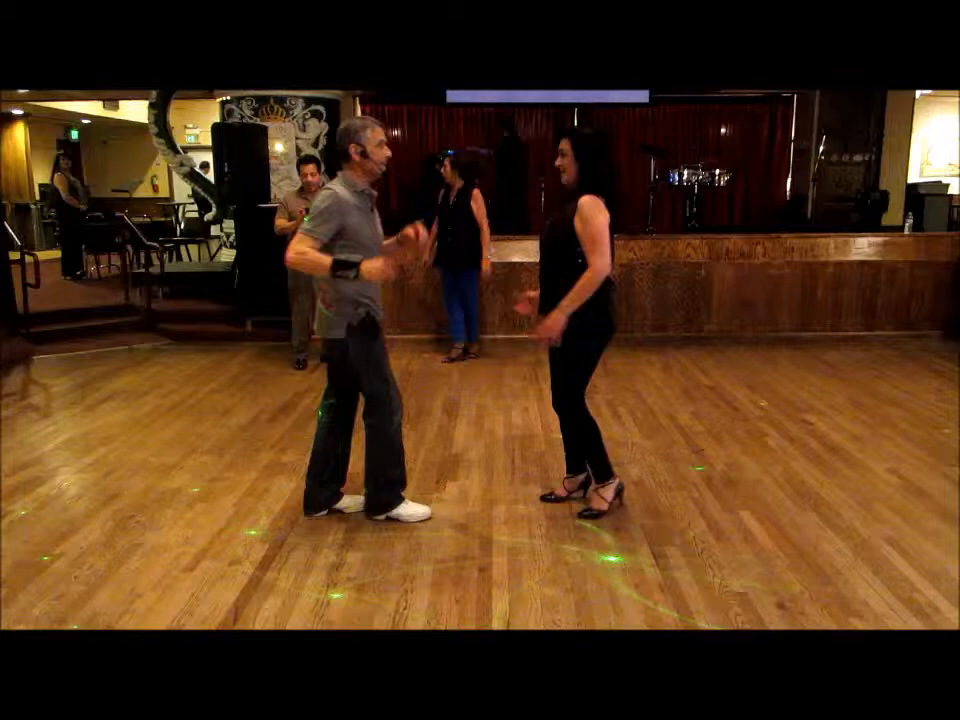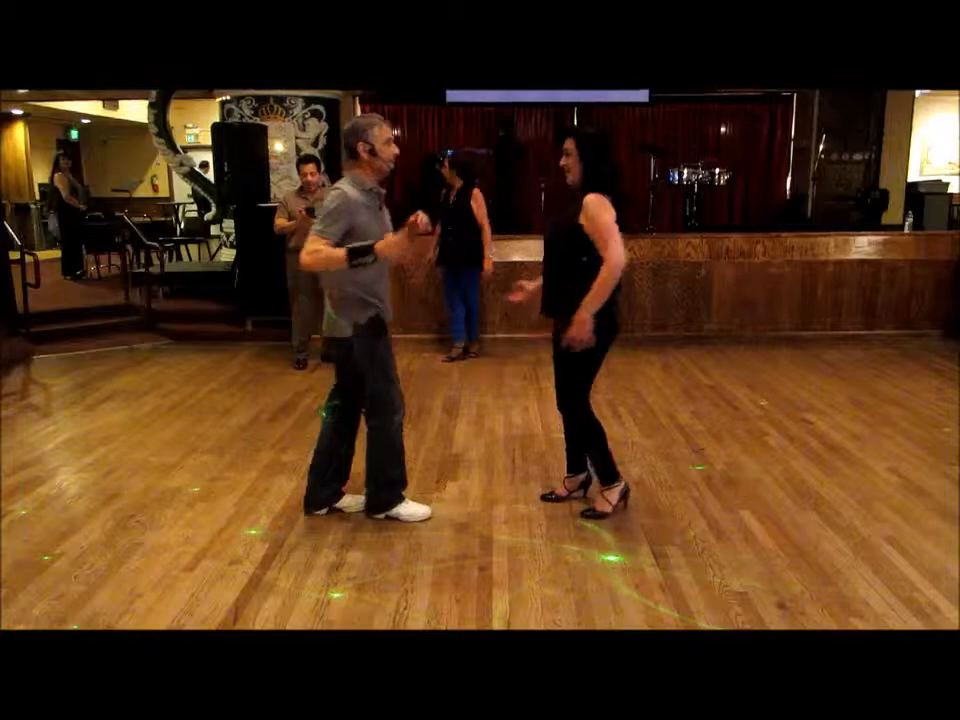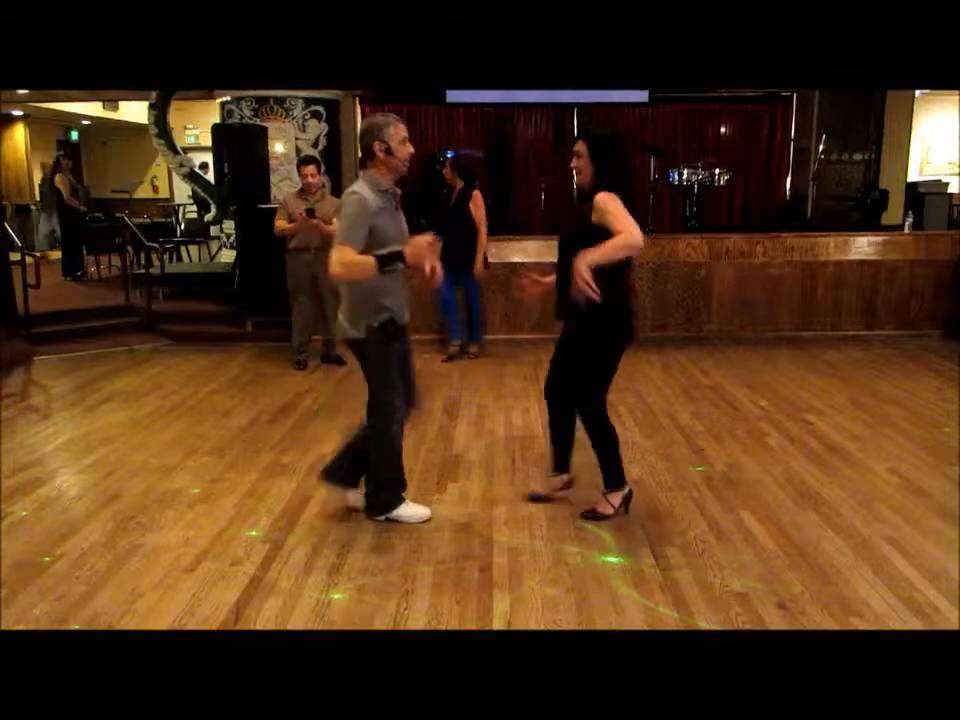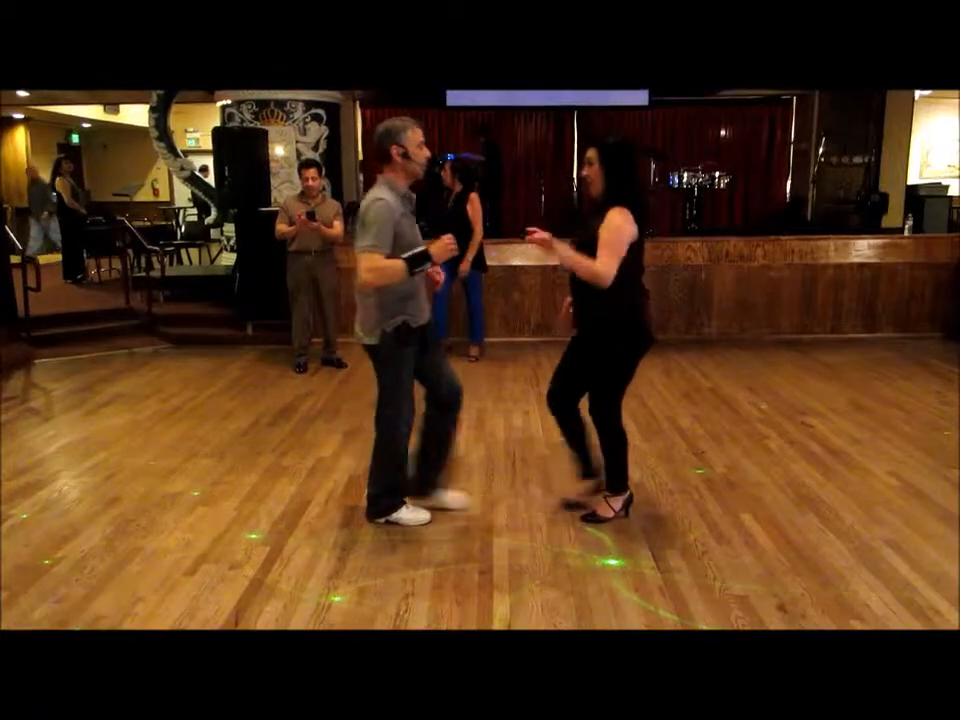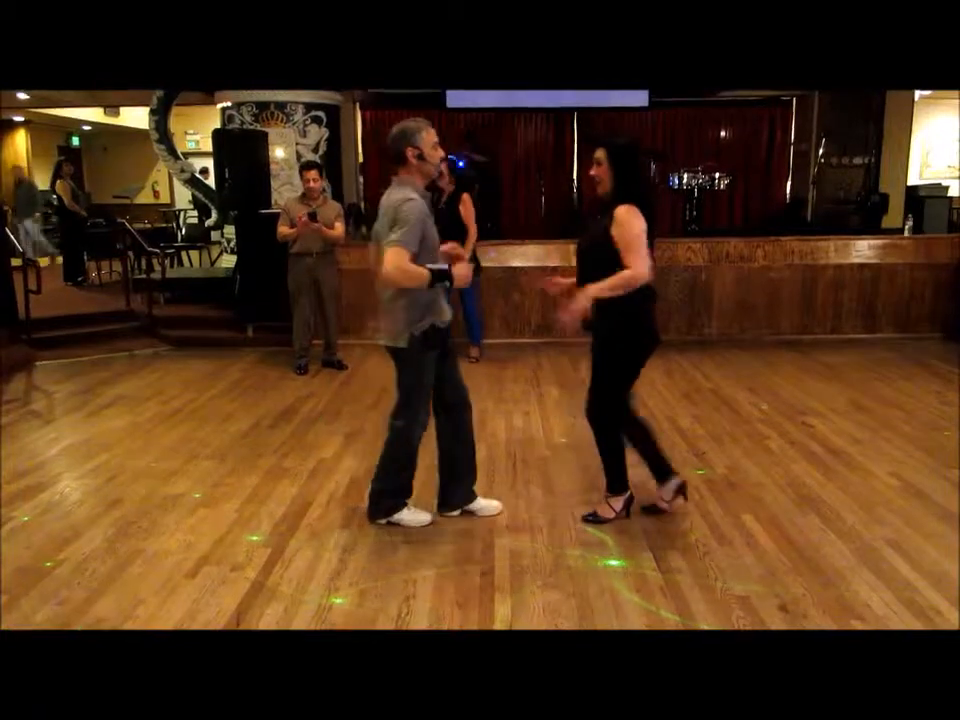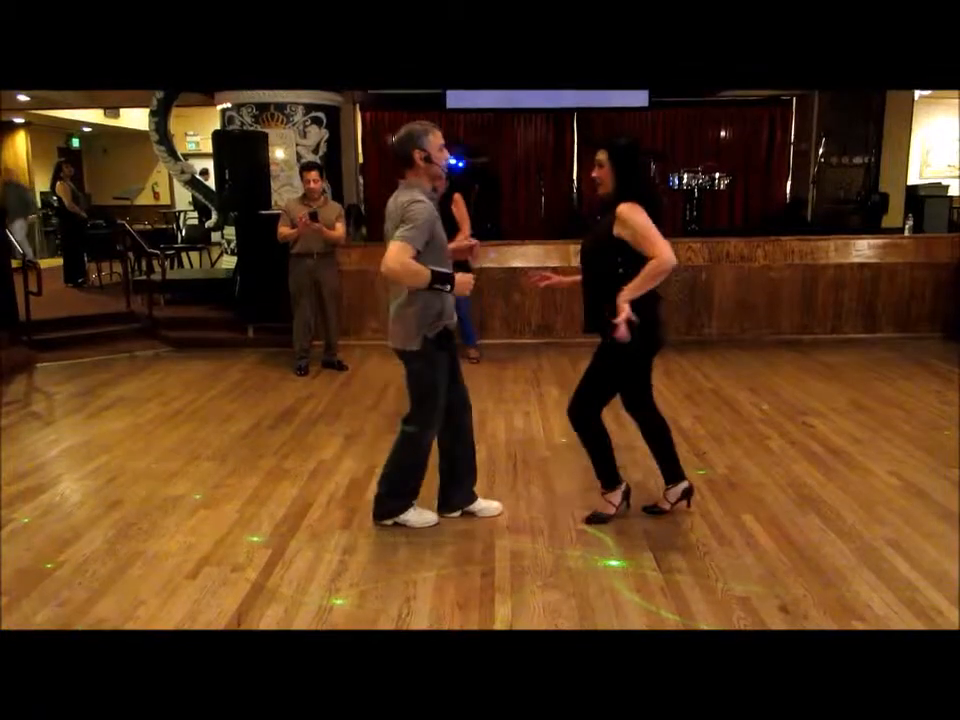
dt=0.2s
person 1, frame 1
left shoulder: (362, 198)
right shoulder: (334, 198)
right elbow: (295, 254)
left wrist: (403, 242)
right wrist: (357, 269)
left hip: (351, 320)
right hip: (349, 322)
left knee: (338, 406)
right knee: (385, 405)
left ankle: (322, 495)
right ankle: (385, 499)
person 1, frame 2
left shoulder: (372, 195)
right shoulder: (343, 198)
right elbow: (310, 257)
left wrist: (407, 234)
right wrist: (375, 250)
left hip: (364, 318)
right hip: (357, 321)
left knee: (345, 407)
right knee: (386, 406)
left ankle: (322, 496)
right ankle: (384, 499)
person 1, frame 3
left shoulder: (388, 196)
right shoulder: (360, 200)
right elbow: (340, 267)
left wrist: (419, 258)
right wrist: (402, 256)
left hip: (390, 320)
right hip: (371, 324)
left knee: (396, 402)
right knee: (390, 408)
left ankle: (345, 470)
right ankle: (384, 501)
person 1, frame 4
left shoulder: (399, 198)
right shoulder: (382, 204)
right elbow: (368, 273)
left wrist: (425, 268)
right wrist: (427, 257)
left hip: (412, 322)
right hip: (388, 328)
left knee: (446, 393)
right knee: (396, 413)
left ankle: (424, 483)
right ankle: (386, 504)
person 1, frame 5
left shoulder: (398, 198)
right shoulder: (410, 205)
left elbow: (390, 256)
right elbow: (391, 271)
left wrist: (438, 255)
right wrist: (447, 276)
left hip: (428, 324)
right hip: (413, 329)
left knee: (455, 406)
right knee: (412, 416)
left ankle: (458, 495)
right ankle: (387, 504)
person 1, frame 6
left shoulder: (408, 200)
right shoulder: (419, 207)
right elbow: (392, 265)
left wrist: (452, 251)
right wrist: (448, 281)
left hip: (434, 328)
right hip: (421, 332)
left knee: (456, 409)
right knee: (424, 419)
left ankle: (458, 497)
right ankle: (392, 505)
person 2, frame 1
left shoulder: (589, 204)
right shoulder: (575, 204)
left elbow: (599, 268)
left wrist: (560, 313)
right wrist: (542, 296)
left hip: (583, 322)
right hip: (569, 319)
left knee: (569, 400)
right knee: (564, 400)
left ankle: (607, 481)
right ankle: (577, 476)
person 2, frame 2
left shoulder: (594, 202)
right shoulder: (580, 204)
left elbow: (615, 259)
left wrist: (586, 312)
right wrist: (536, 286)
left hip: (587, 322)
right hip: (570, 319)
left knee: (575, 401)
right knee: (567, 399)
left ankle: (613, 485)
right ankle: (577, 476)
person 2, frame 3
left shoulder: (606, 200)
right shoulder: (591, 203)
left elbow: (634, 239)
left wrist: (585, 260)
right wrist: (552, 281)
left hip: (605, 324)
right hip: (583, 320)
left knee: (590, 404)
right knee: (557, 392)
left ankle: (617, 491)
right ankle: (559, 475)
person 2, frame 4
left shoulder: (618, 216)
right shoulder: (601, 213)
left elbow: (603, 274)
left wrist: (556, 248)
right wrist: (578, 298)
left hip: (621, 333)
right hip: (596, 330)
left knee: (604, 410)
right knee: (559, 398)
left ankle: (617, 493)
right ankle: (590, 476)
person 2, frame 5
left shoulder: (626, 214)
right shoulder: (611, 214)
left elbow: (639, 273)
left wrist: (588, 294)
right wrist: (574, 285)
left hip: (625, 331)
right hip: (613, 330)
left knee: (601, 412)
right knee: (616, 410)
left ankle: (618, 495)
right ankle: (667, 481)
person 2, frame 6
left shoulder: (628, 212)
right shoulder: (613, 215)
left elbow: (666, 259)
left wrist: (626, 297)
right wrist: (565, 281)
left hip: (630, 333)
right hip: (628, 331)
left knee: (581, 408)
right knee: (641, 406)
left ankle: (614, 490)
right ankle: (676, 484)
person 3, frame 1
right shoulder: (289, 199)
right elbow: (278, 227)
right wrist: (297, 223)
left knee: (328, 303)
right knee: (300, 305)
right ankle: (300, 352)
person 3, frame 2
right shoulder: (288, 199)
right elbow: (278, 226)
right wrist: (297, 222)
right hip: (298, 256)
right knee: (301, 304)
right ankle: (300, 352)
person 3, frame 3
left shoulder: (332, 202)
right shoulder: (288, 201)
left elbow: (338, 232)
right elbow: (278, 229)
left wrist: (320, 226)
right wrist: (296, 225)
left hip: (324, 257)
right hip: (298, 257)
left knee: (329, 304)
right knee: (301, 306)
left ankle: (330, 351)
right ankle: (301, 353)
person 3, frame 4
left shoulder: (333, 206)
right shoulder: (289, 204)
left elbow: (339, 236)
right elbow: (279, 232)
left wrist: (320, 229)
right wrist: (296, 228)
left hip: (325, 260)
right hip: (298, 260)
left knee: (329, 307)
right knee: (301, 309)
left ankle: (330, 353)
right ankle: (300, 356)
person 3, frame 5
left shoulder: (334, 207)
right shoulder: (290, 205)
left elbow: (340, 237)
right elbow: (280, 235)
left wrist: (321, 230)
right wrist: (298, 230)
left hip: (326, 261)
right hip: (299, 262)
left knee: (330, 309)
right knee: (302, 311)
left ankle: (330, 355)
right ankle: (301, 358)
person 3, frame 6
left shoulder: (335, 208)
right shoulder: (291, 207)
left elbow: (341, 238)
right elbow: (281, 236)
left wrist: (323, 231)
right wrist: (298, 230)
left hip: (327, 262)
right hip: (301, 263)
left knee: (330, 310)
right knee: (303, 312)
left ankle: (331, 356)
right ankle: (302, 359)
person 4, frame 1
left shoulder: (473, 194)
right shoulder: (444, 193)
left elbow: (484, 228)
right elbow: (437, 223)
left wrist: (485, 257)
right wrist: (429, 249)
left hip: (467, 256)
right hip: (447, 255)
left knee: (468, 299)
right knee: (451, 300)
left ankle: (472, 342)
right ankle: (458, 345)
person 4, frame 2
left shoulder: (473, 193)
right shoulder: (446, 193)
left elbow: (485, 227)
left wrist: (487, 257)
right wrist: (433, 249)
left hip: (469, 256)
right hip: (449, 255)
left knee: (469, 298)
right knee: (453, 300)
left ankle: (472, 341)
right ankle: (459, 344)
person 4, frame 3
left shoulder: (474, 195)
right shoulder: (452, 193)
left elbow: (482, 230)
left wrist: (479, 260)
right wrist: (442, 251)
left hip: (469, 257)
right hip: (451, 256)
left knee: (472, 299)
right knee: (447, 297)
left ankle: (474, 342)
right ankle: (455, 343)
person 4, frame 4
left shoulder: (471, 197)
right shoulder: (449, 196)
left elbow: (478, 232)
left wrist: (467, 260)
left hip: (468, 258)
right hip: (449, 257)
left knee: (473, 301)
right knee: (438, 296)
left ankle: (475, 343)
right ankle: (440, 341)
person 4, frame 5
left shoulder: (463, 198)
right shoulder: (437, 198)
left elbow: (472, 231)
left wrist: (465, 258)
left knee: (469, 302)
left ankle: (475, 344)
person 4, frame 6
left shoulder: (454, 198)
left elbow: (465, 231)
left wrist: (451, 248)
left hip: (453, 259)
left knee: (459, 301)
left ankle: (471, 345)
